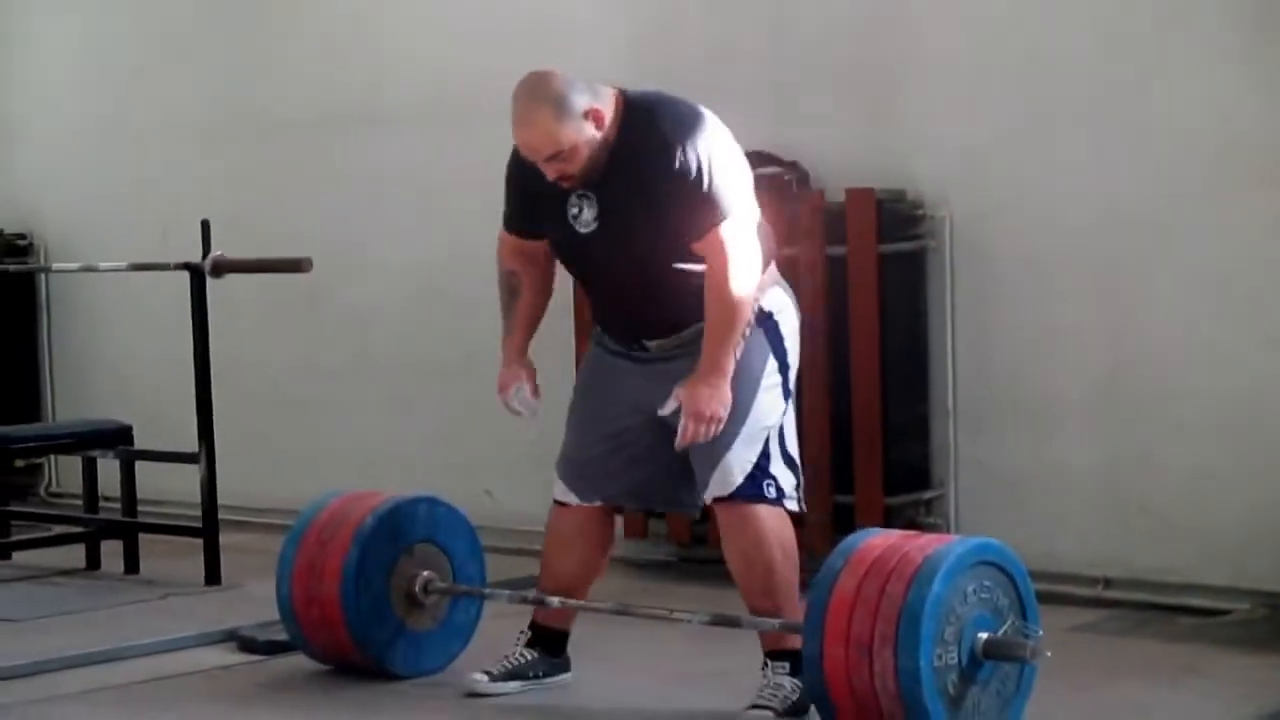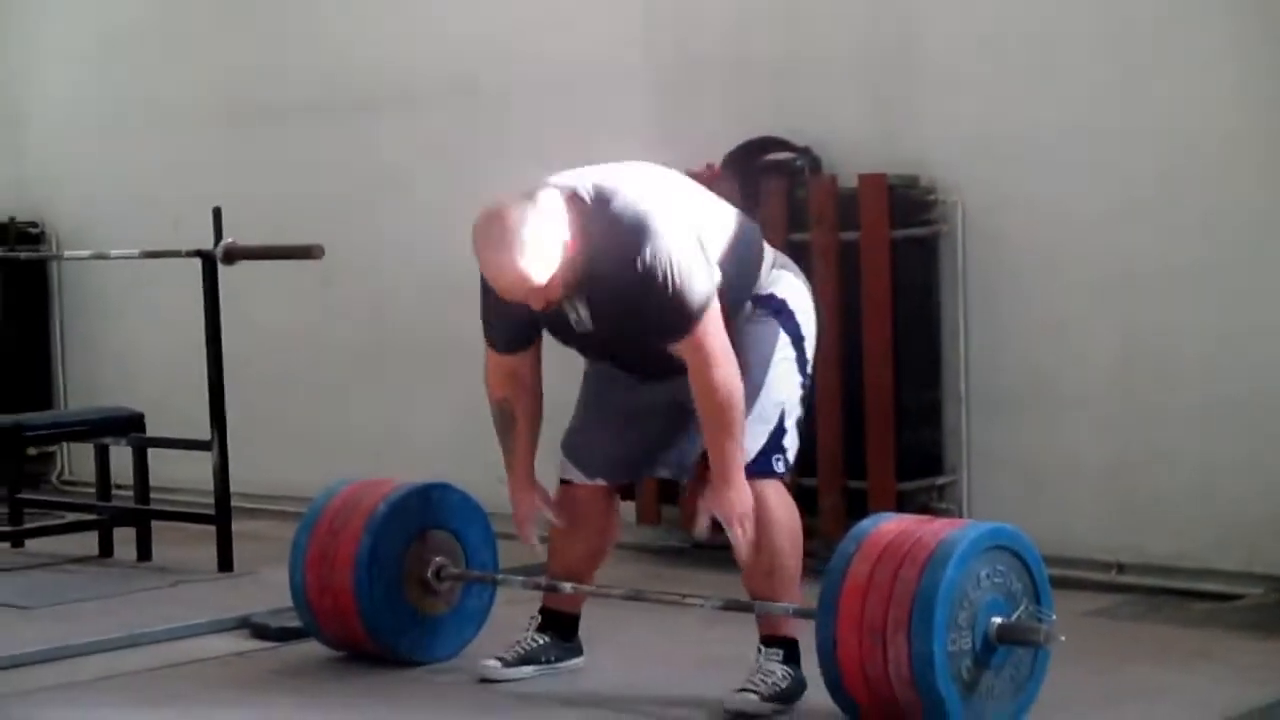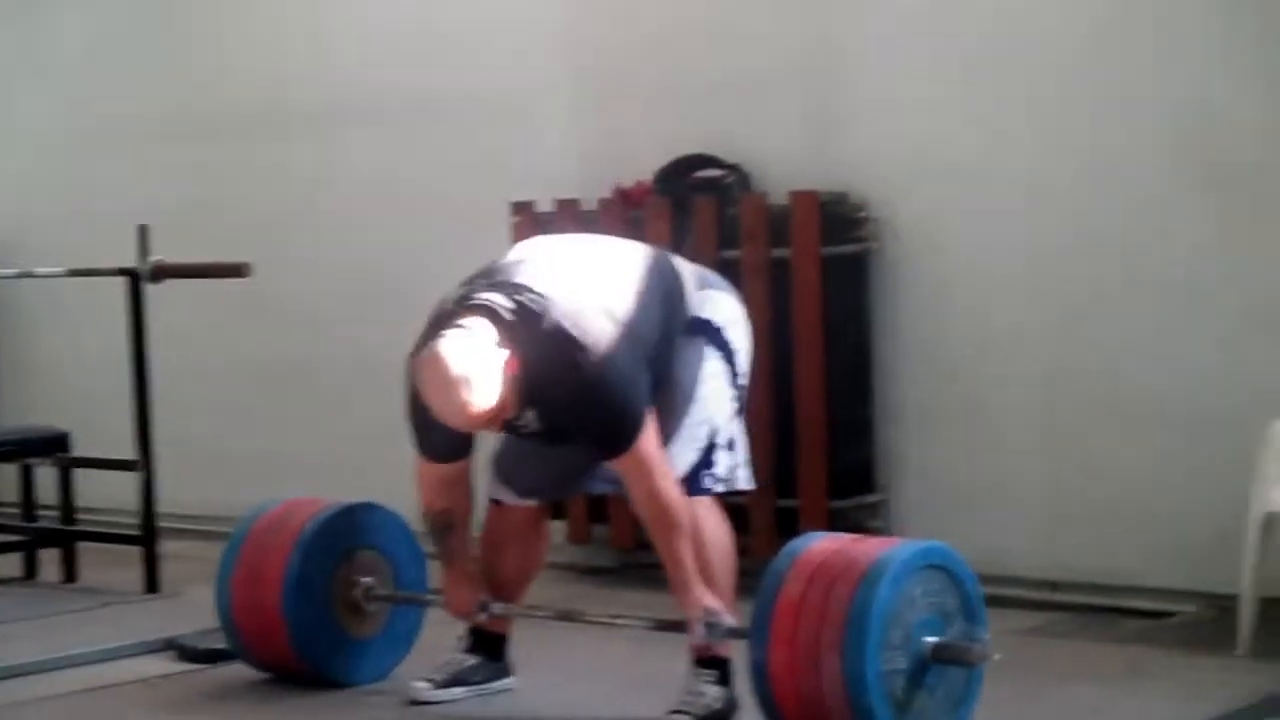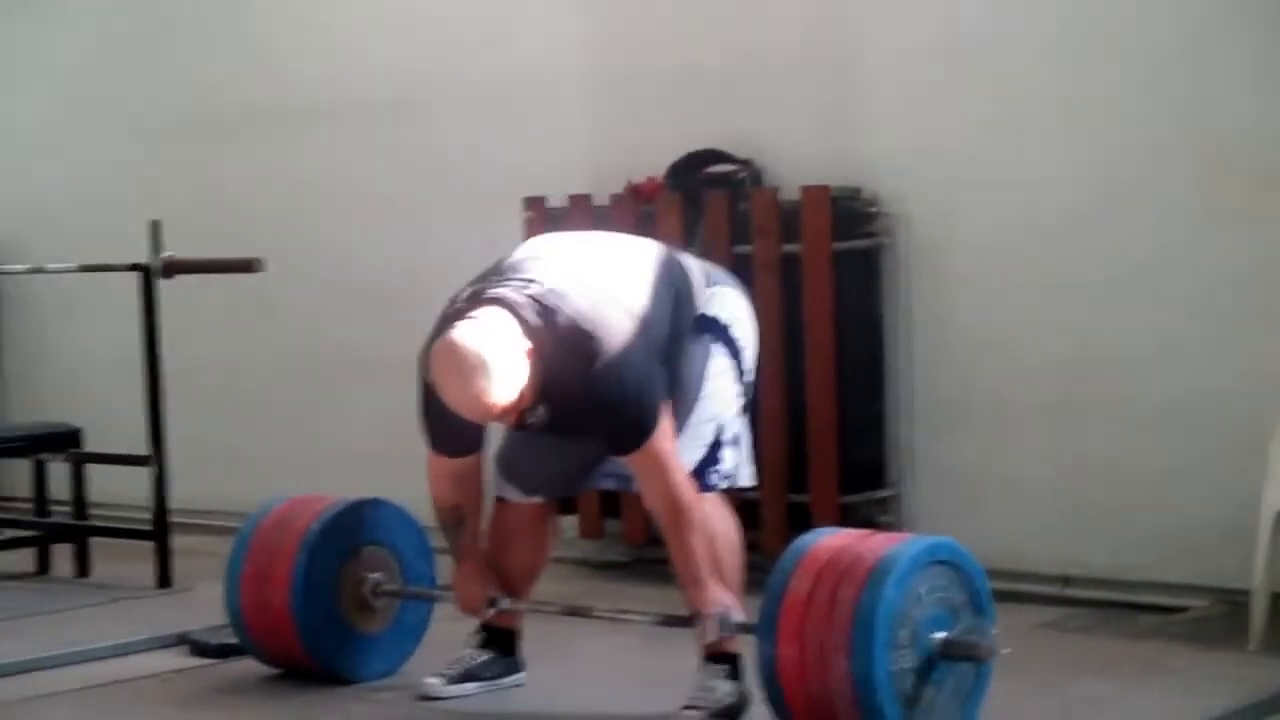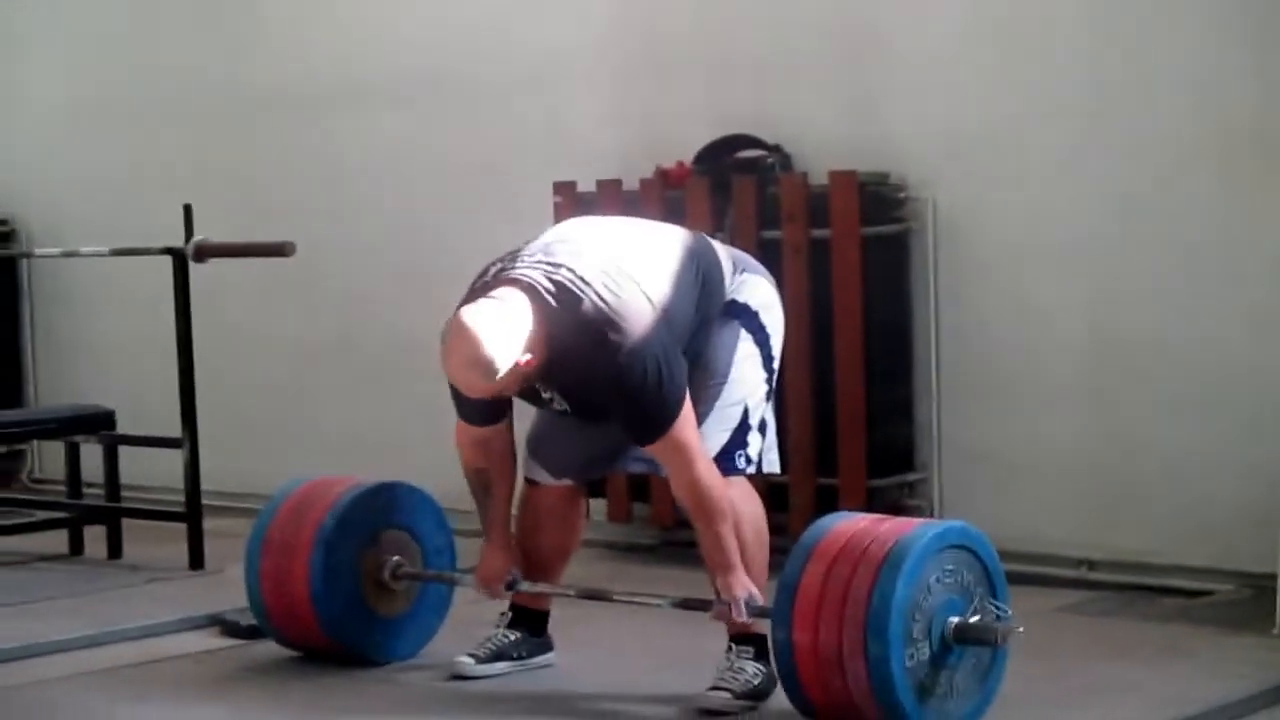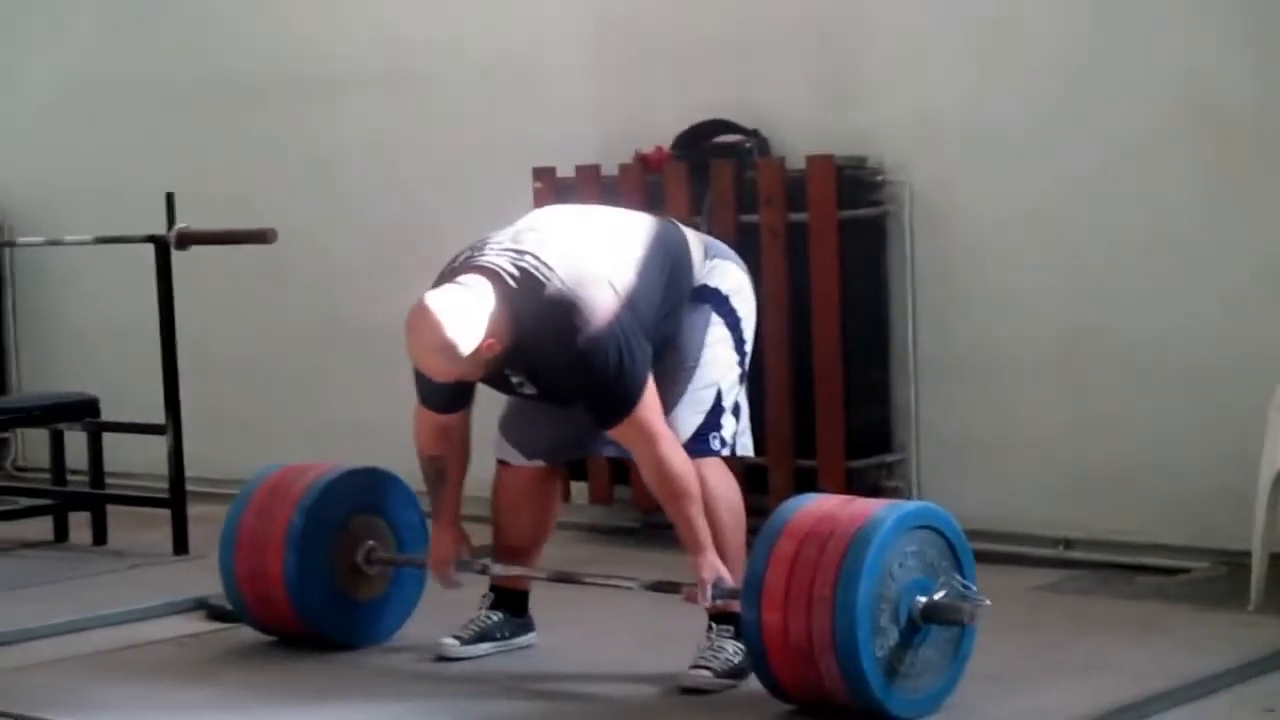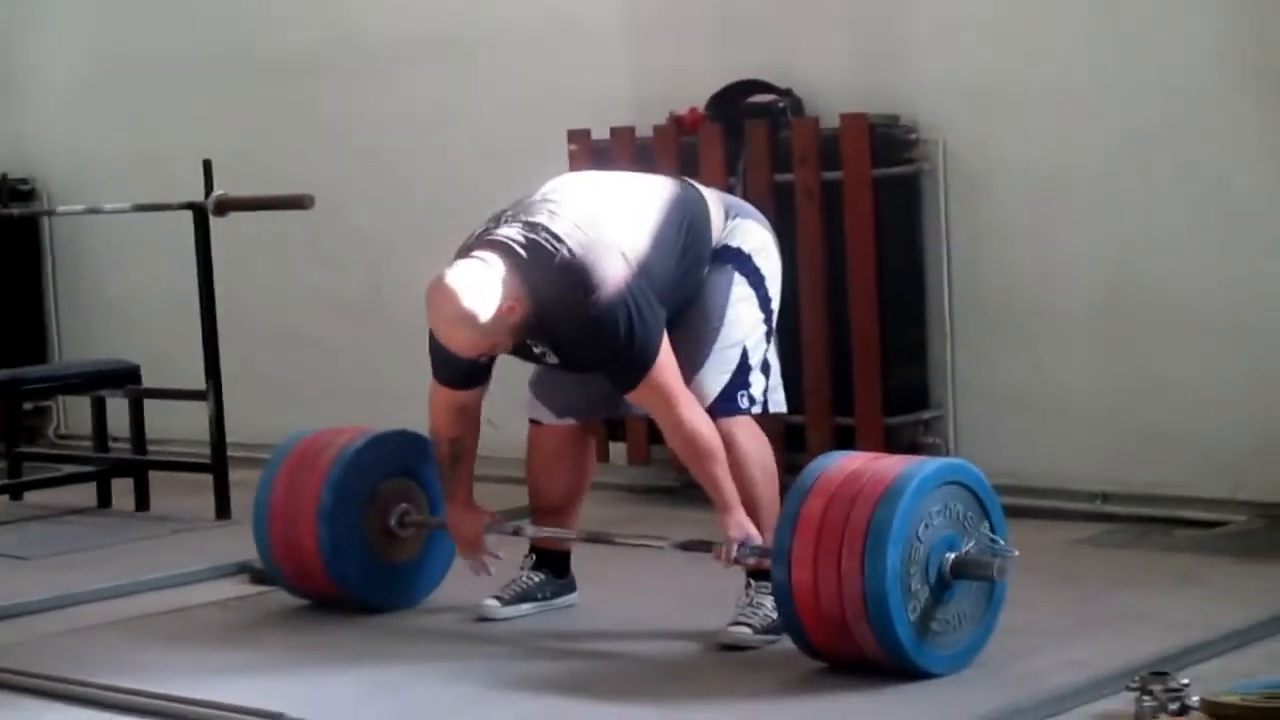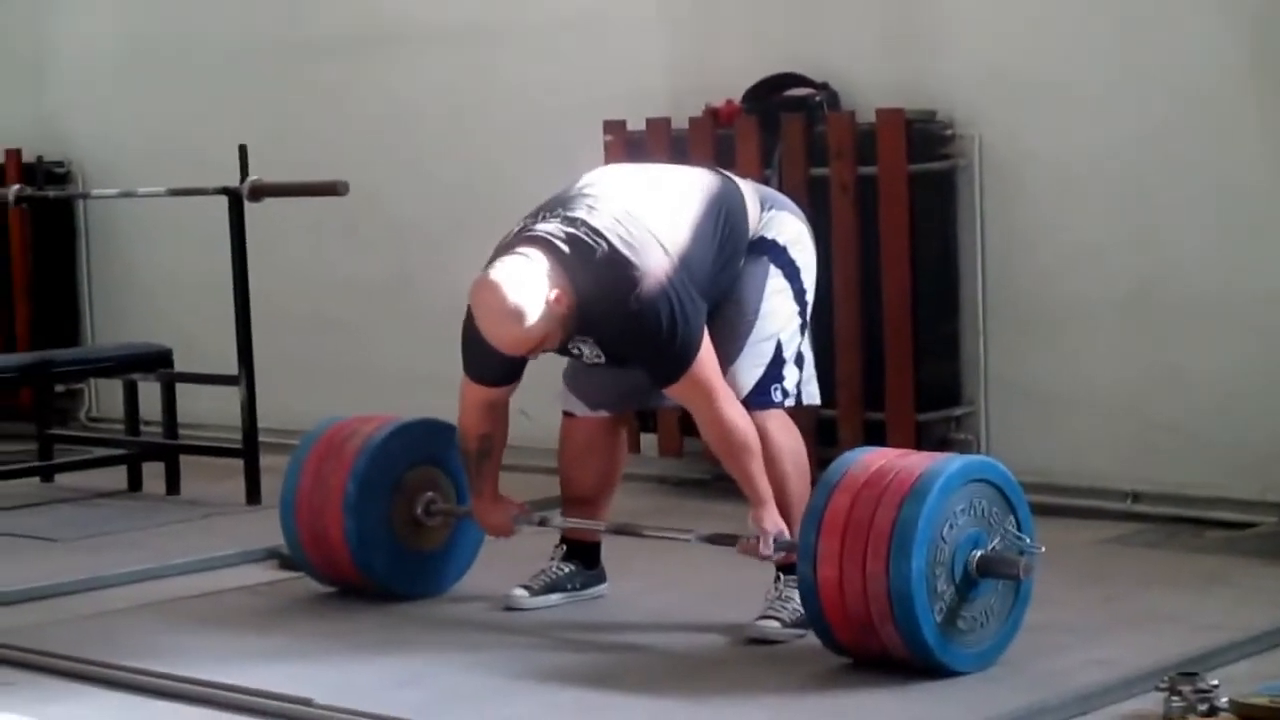
dt=0.3s
person 1, frame 1
left shoulder: (679, 141)
right shoulder: (534, 165)
left elbow: (733, 261)
right elbow: (521, 256)
left wrist: (712, 374)
right wrist: (514, 350)
left hip: (730, 330)
right hip: (623, 346)
left knee: (742, 492)
right knee: (579, 492)
left ankle: (787, 666)
right ankle: (544, 647)
person 1, frame 2
left shoulder: (645, 245)
right shoulder: (513, 273)
left elbow: (710, 360)
right elbow: (508, 379)
left wrist: (725, 478)
right wrist: (521, 480)
left hip: (753, 307)
left knee: (753, 469)
right knee: (585, 471)
left ankle: (781, 657)
right ankle: (556, 632)
person 1, frame 3
left shoulder: (591, 361)
right shoulder: (441, 370)
left elbow: (648, 484)
right elbow: (442, 483)
left wrist: (691, 588)
right wrist: (458, 572)
left knee: (683, 484)
right knee: (515, 491)
left ankle: (713, 677)
right ankle: (486, 653)
person 1, frame 4
left shoulder: (605, 359)
right shoulder: (450, 365)
left elbow: (661, 482)
right elbow: (452, 473)
left wrist: (702, 585)
right wrist: (469, 566)
left knee: (693, 482)
right knee: (519, 486)
left ankle: (723, 671)
right ankle: (497, 648)
person 1, frame 5
left shoulder: (624, 345)
right shoulder: (476, 335)
left elbow: (687, 468)
right elbow: (482, 441)
left wrist: (729, 572)
right wrist: (497, 539)
left hip: (727, 304)
left knee: (719, 467)
right knee: (549, 468)
left ankle: (749, 653)
right ankle: (527, 627)
person 1, frame 6
left shoulder: (585, 334)
right shoulder: (445, 325)
left elbow: (654, 449)
right elbow: (440, 427)
left wrist: (701, 553)
right wrist: (445, 526)
left hip: (699, 290)
left knee: (694, 450)
right knee: (522, 451)
left ankle: (730, 630)
right ankle: (507, 608)
person 1, frame 7
left shoulder: (599, 300)
right shoulder: (464, 303)
left elbow: (672, 409)
right elbow: (454, 408)
left wrist: (729, 511)
right wrist: (459, 505)
left hip: (723, 248)
left knee: (722, 410)
right knee: (554, 411)
left ankle: (768, 586)
right ankle: (550, 568)
person 1, frame 8
left shoulder: (642, 295)
right shoulder: (502, 301)
left elbow: (712, 407)
right elbow: (482, 403)
left wrist: (762, 507)
right wrist: (484, 496)
left hip: (758, 239)
left knee: (757, 403)
right knee: (587, 403)
left ankle: (796, 580)
right ankle: (579, 559)
